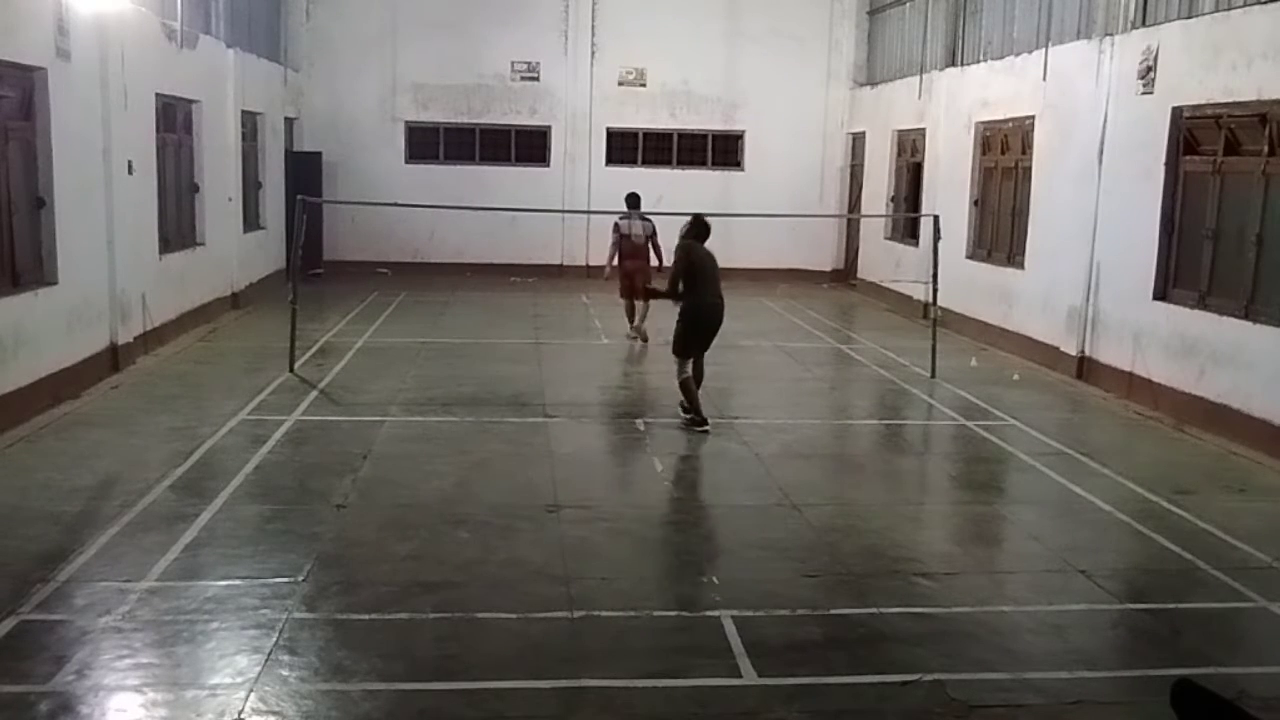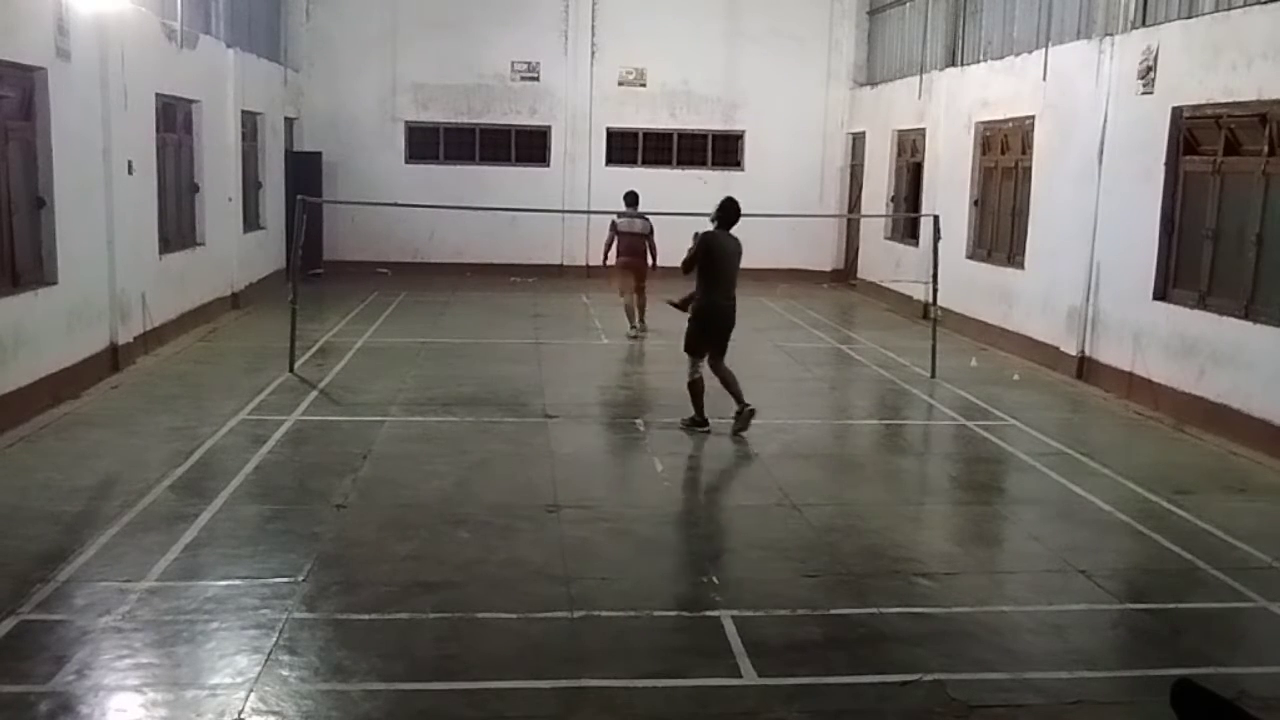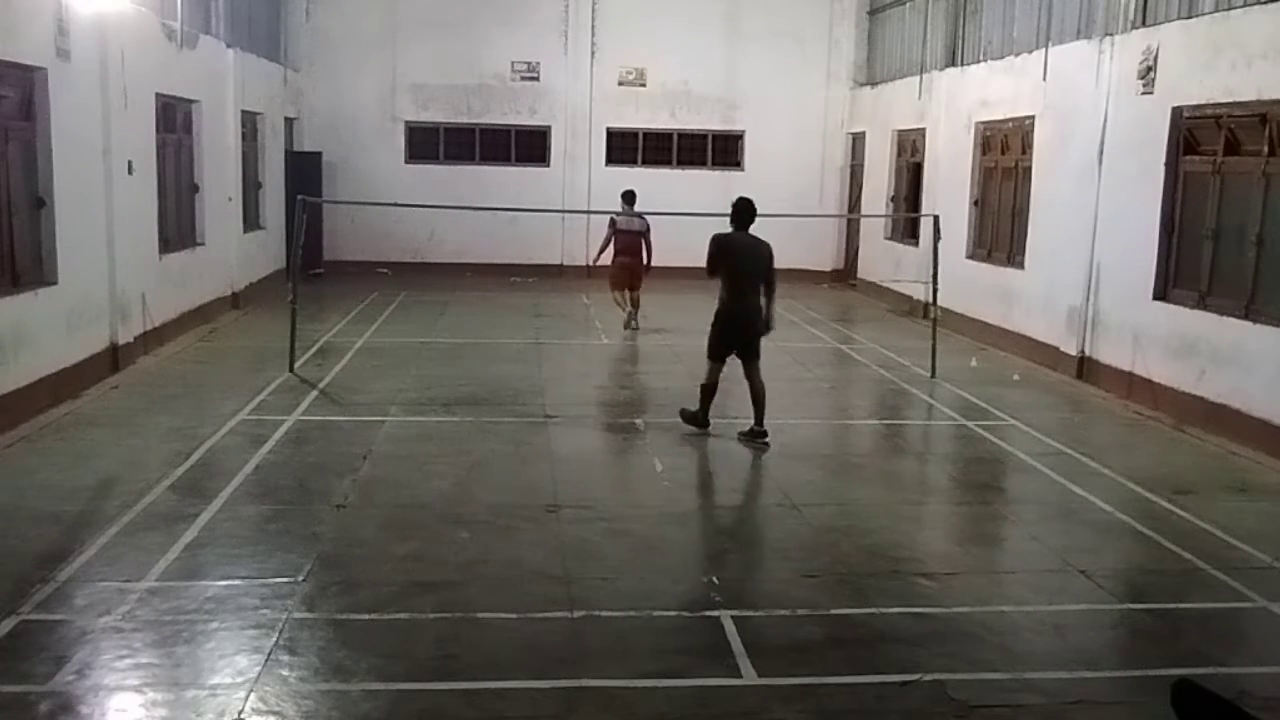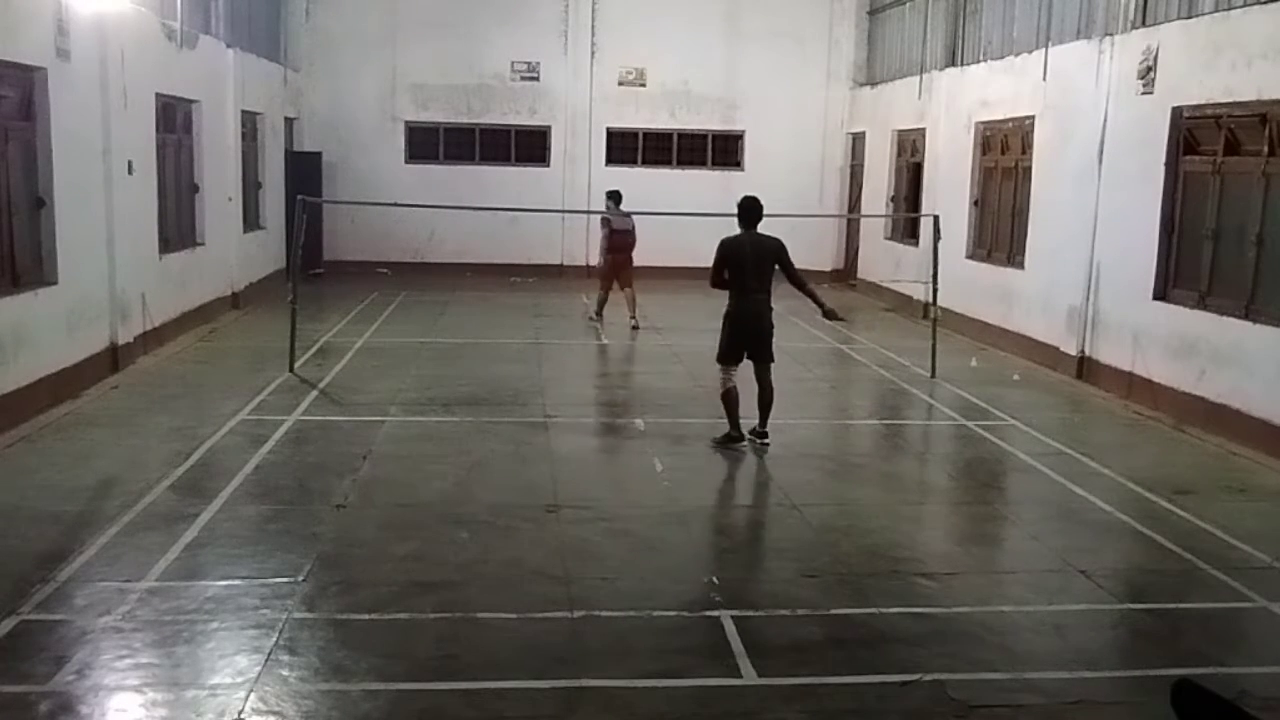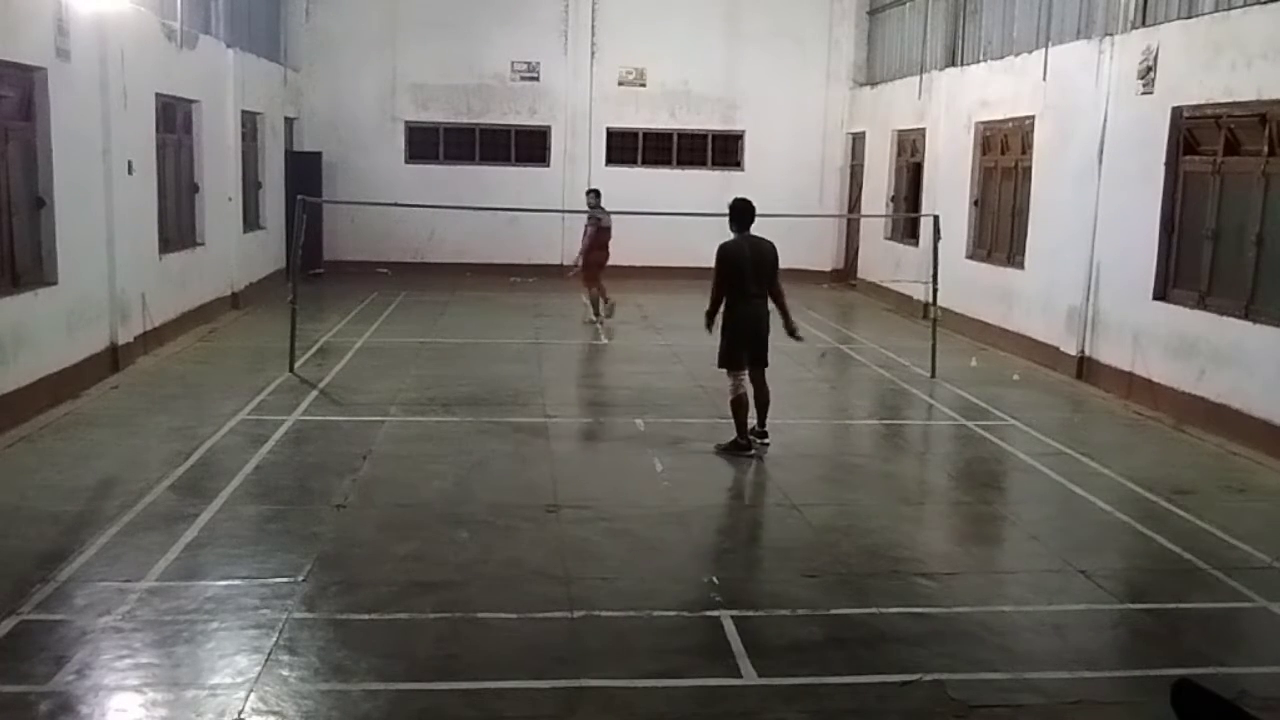
dt=0.3s
person 1, frame 1
left shoulder: (686, 246)
right shoulder: (708, 256)
left elbow: (674, 277)
left wrist: (671, 292)
right wrist: (661, 293)
left hip: (696, 311)
right hip: (716, 311)
left knee: (683, 364)
right knee: (698, 358)
left ankle: (699, 418)
right ankle: (690, 405)
person 1, frame 2
left shoulder: (707, 238)
right shoulder: (735, 244)
left elbow: (686, 268)
left wrist: (694, 248)
right wrist: (691, 297)
left hip: (706, 308)
right hip: (728, 309)
left knee: (695, 365)
right knee: (718, 363)
left ankle: (699, 419)
right ankle: (743, 406)
person 1, frame 3
left shoulder: (721, 241)
right shoulder: (764, 247)
left elbow: (711, 272)
right elbow: (770, 285)
right wrist: (769, 314)
left hip: (729, 312)
right hip: (755, 314)
left knee: (714, 368)
right knee: (753, 372)
left ankle: (701, 417)
right ankle: (759, 428)
person 1, frame 4
left shoulder: (728, 245)
right shoulder: (775, 245)
left elbow: (716, 282)
right elbow: (796, 279)
right wrist: (822, 306)
left hip: (737, 314)
right hip: (763, 315)
left knee: (728, 374)
right knee: (764, 374)
left ankle: (736, 432)
right ankle: (761, 430)
person 1, frame 5
left shoulder: (726, 250)
right shoulder: (768, 248)
left elbow: (718, 290)
right elbow: (775, 288)
left wrist: (711, 316)
right wrist: (787, 319)
left hip: (737, 318)
right hip: (760, 318)
left knee: (737, 380)
right knee: (759, 376)
left ankle: (743, 440)
right ankle: (761, 430)
